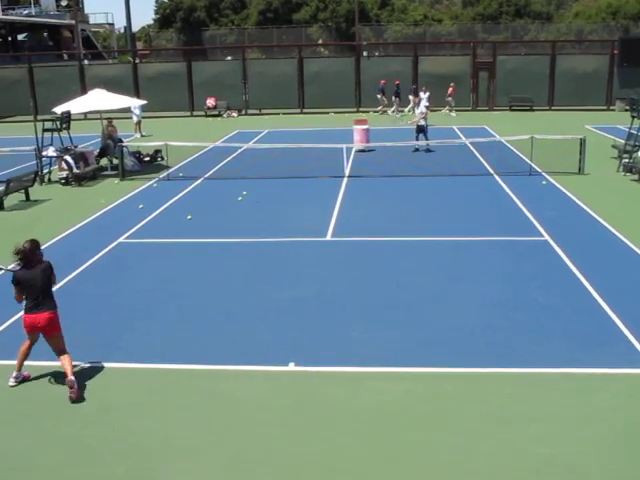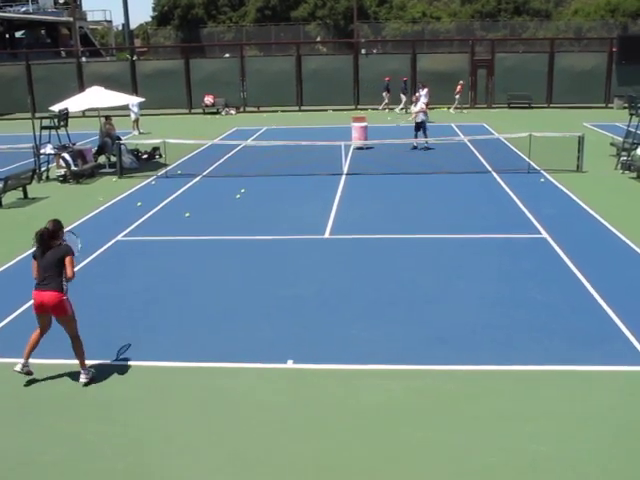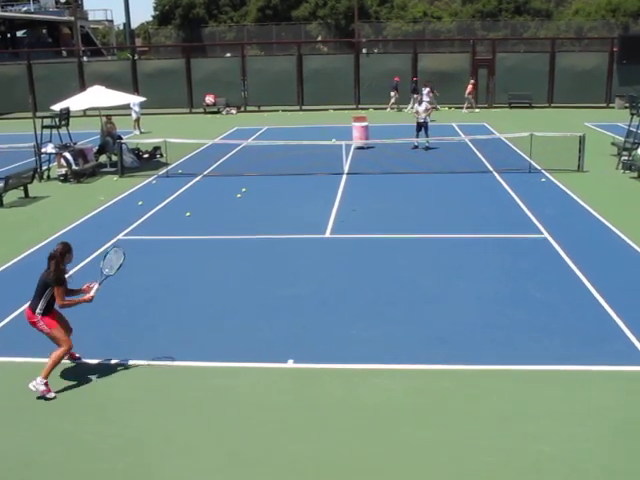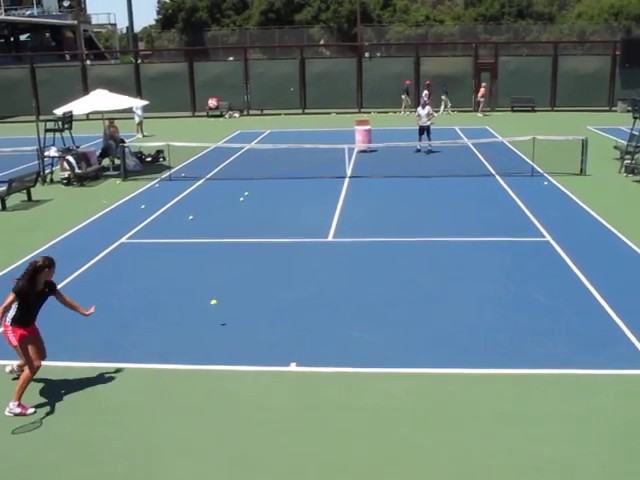
dt=0.5s
person 1, frame 1
left shoulder: (18, 275)
right shoulder: (46, 265)
left elbow: (18, 299)
left hip: (29, 316)
right hip: (49, 315)
left knee: (30, 341)
right knee: (61, 351)
left ankle: (16, 375)
right ankle: (69, 378)
person 1, frame 2
left shoulder: (39, 250)
right shoulder: (66, 249)
left elbow: (36, 275)
right elbow: (70, 275)
right wrist: (71, 275)
left hip: (38, 295)
right hip: (56, 297)
left knee: (42, 329)
right knee: (73, 333)
left ankle: (23, 363)
right ankle: (84, 372)
person 1, frame 3
left shoulder: (55, 269)
right shoulder: (57, 276)
left elbow: (63, 292)
right elbow: (61, 302)
left wrist: (82, 290)
right wrist: (82, 300)
left hip: (45, 310)
right hip: (38, 315)
left knee: (67, 331)
right knee: (66, 345)
left ankle: (68, 355)
right ankle: (40, 382)
person 1, frame 4
left shoulder: (49, 284)
right shoulder: (22, 286)
left elbow: (65, 300)
left wrist: (83, 311)
left hip: (28, 325)
left knee: (41, 356)
right knee: (35, 364)
left ankle: (15, 368)
right ankle: (13, 405)
